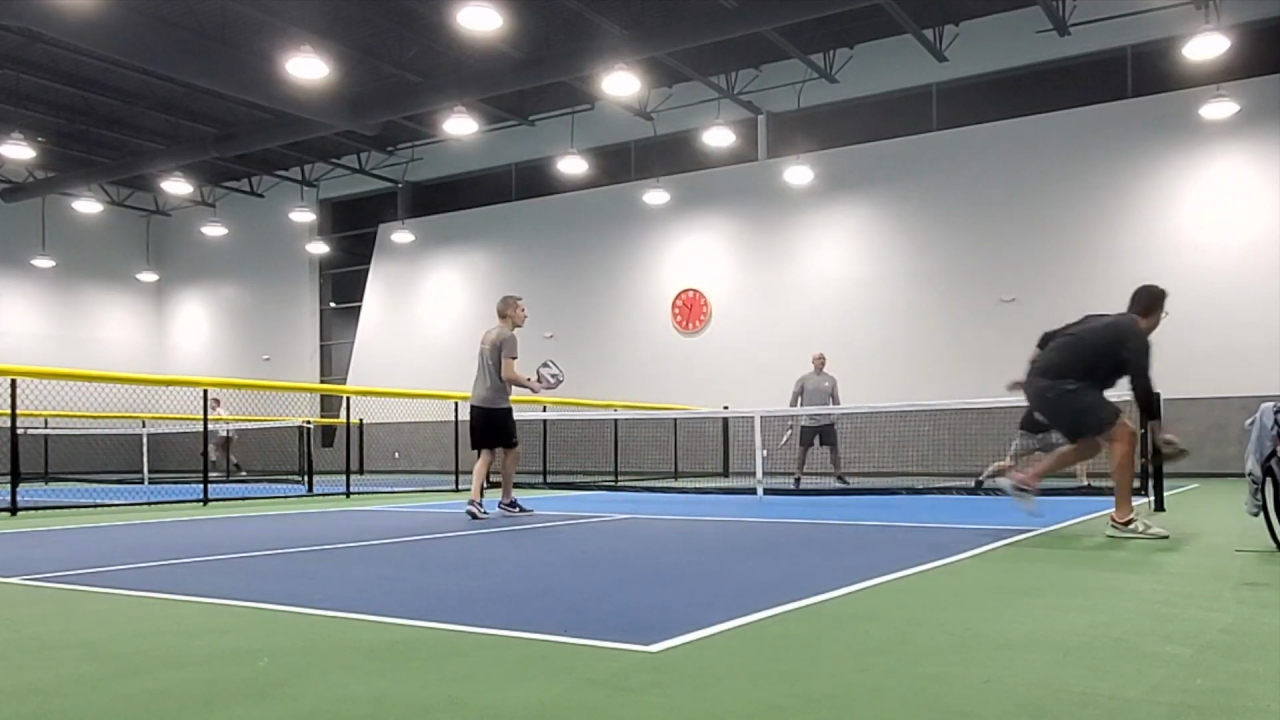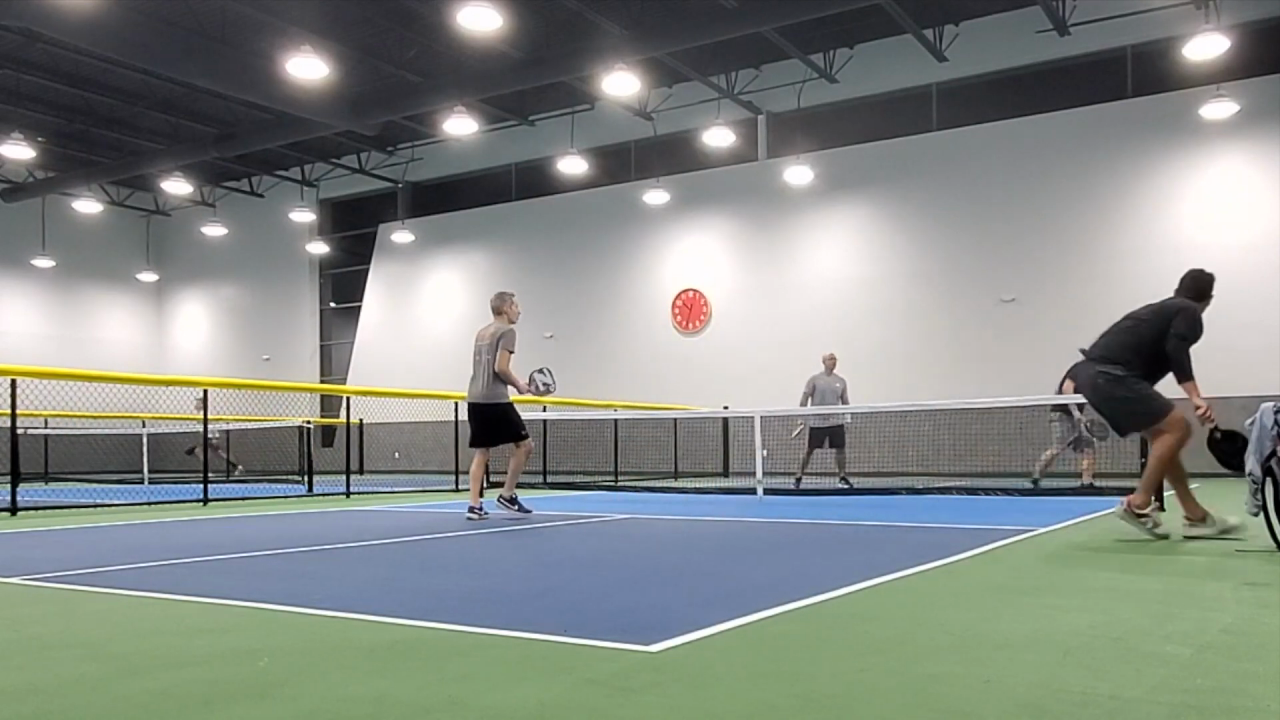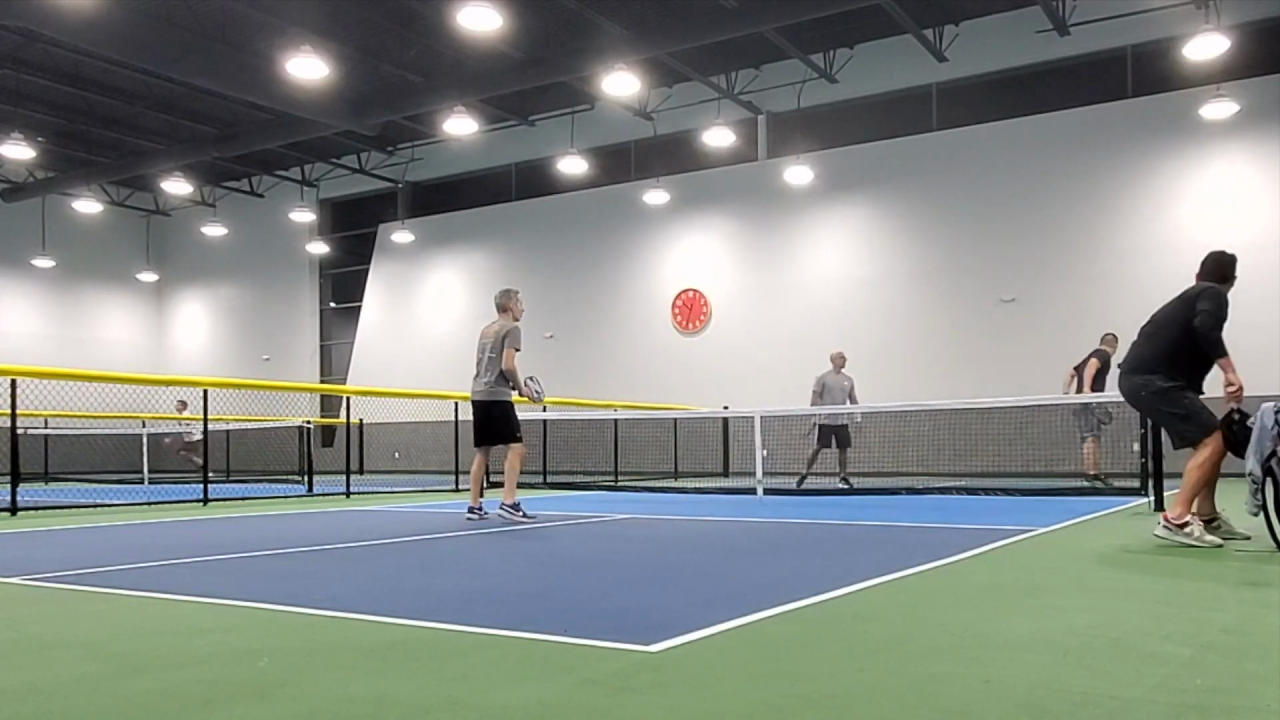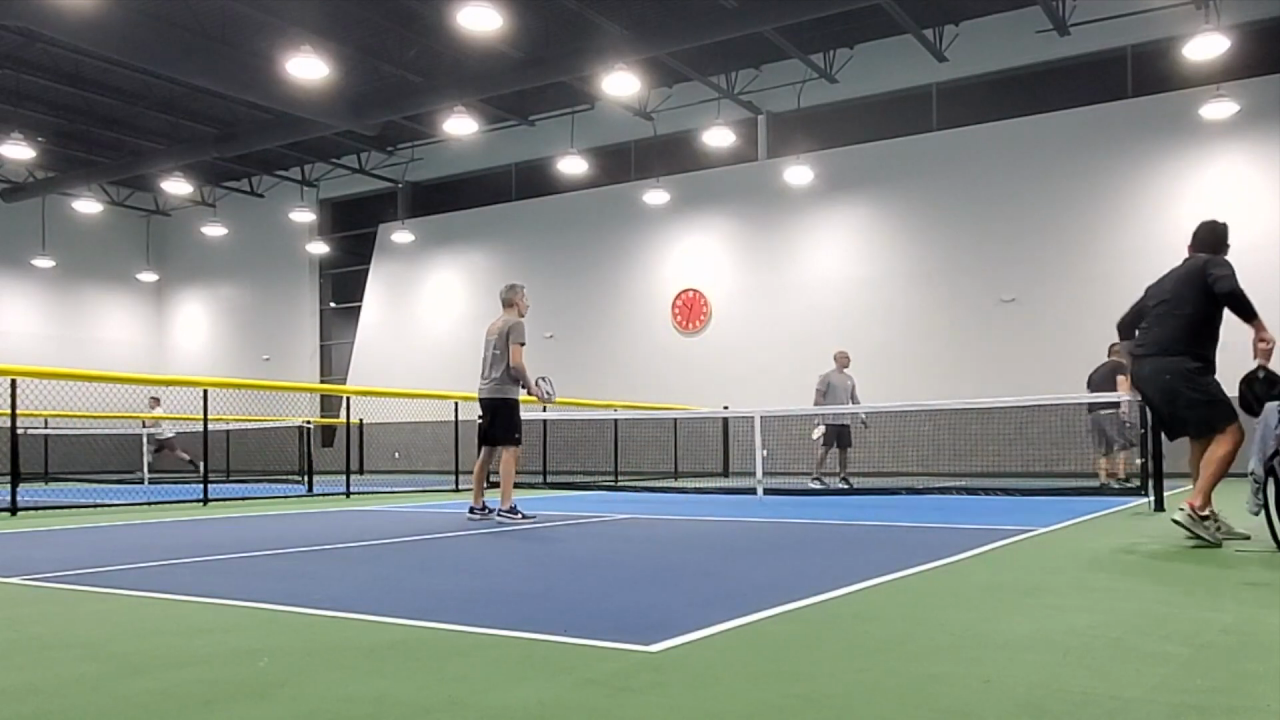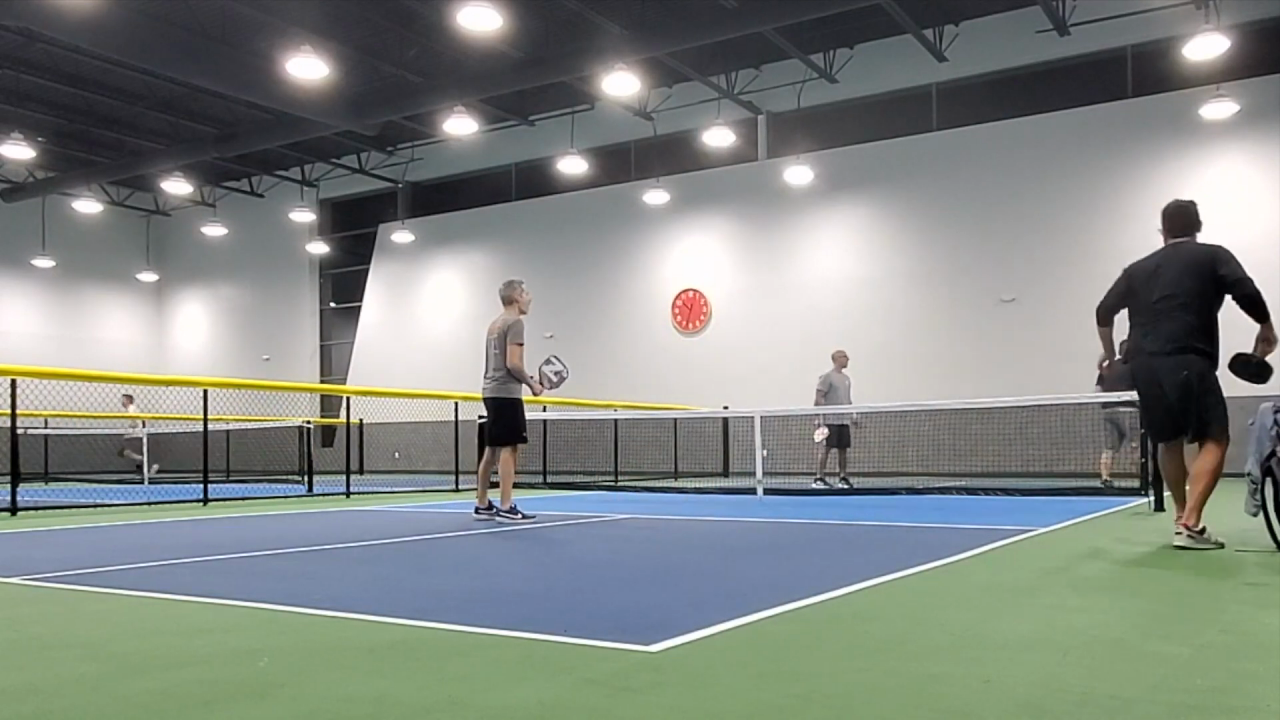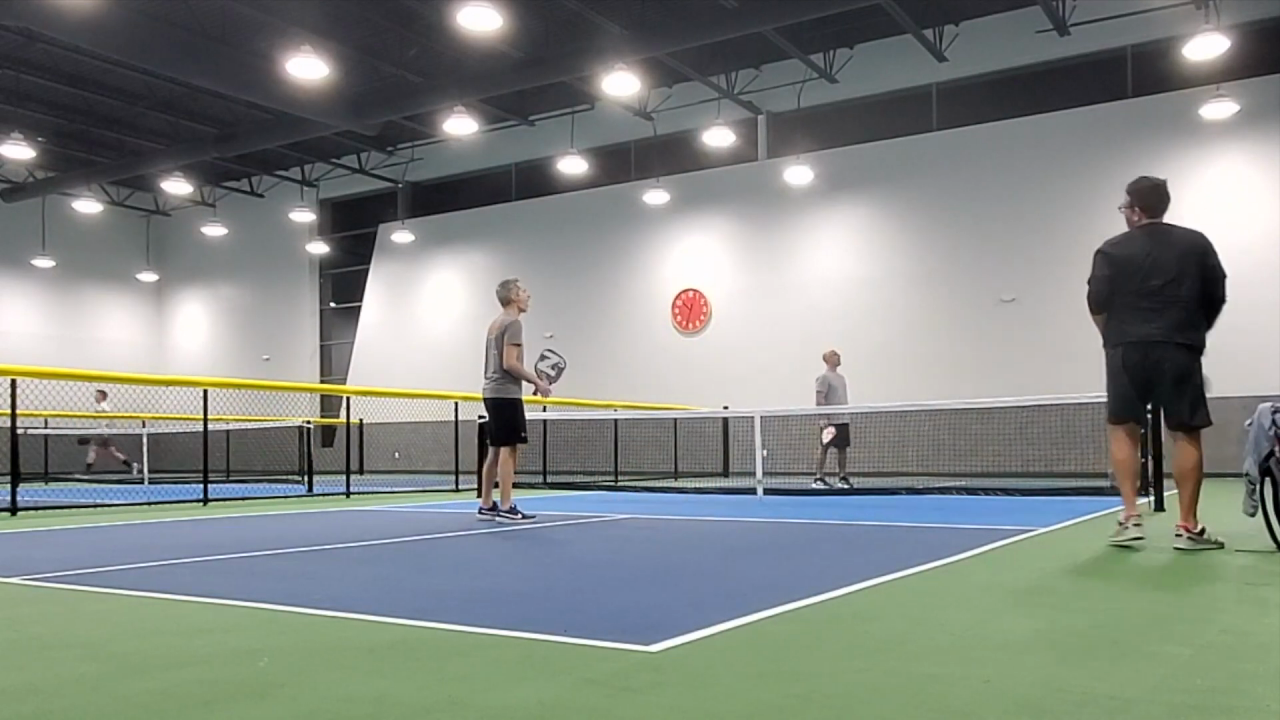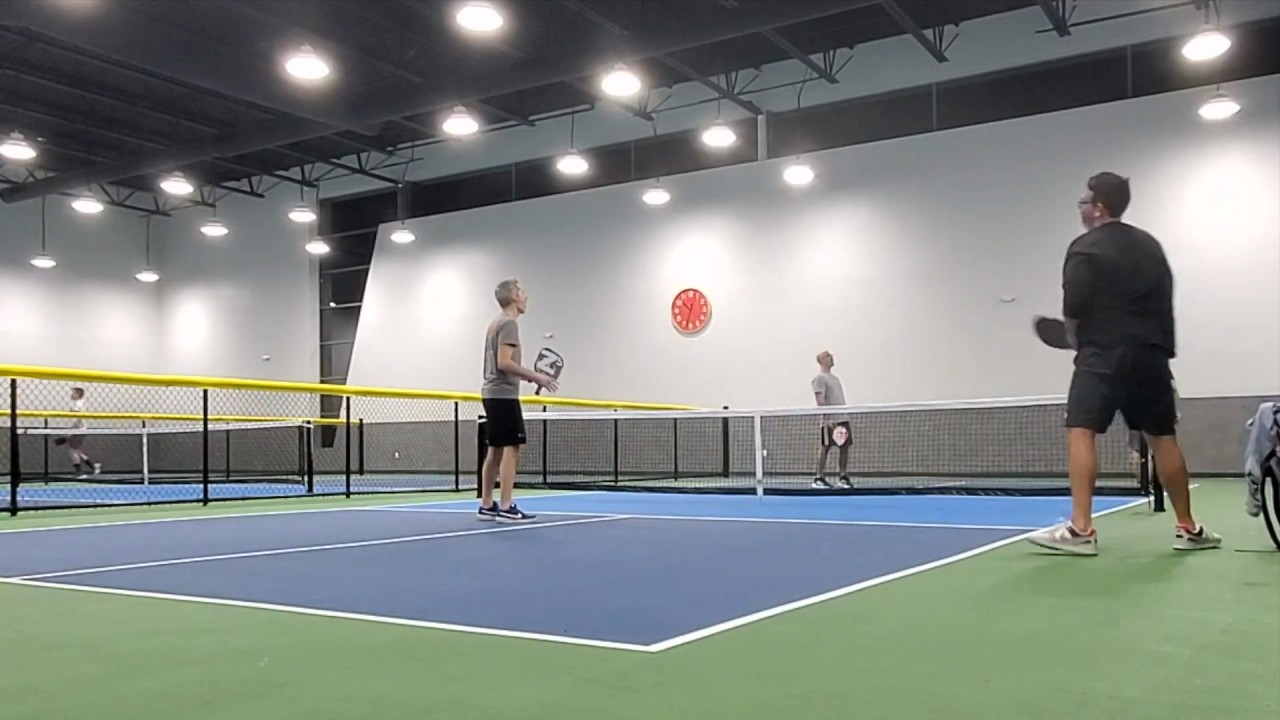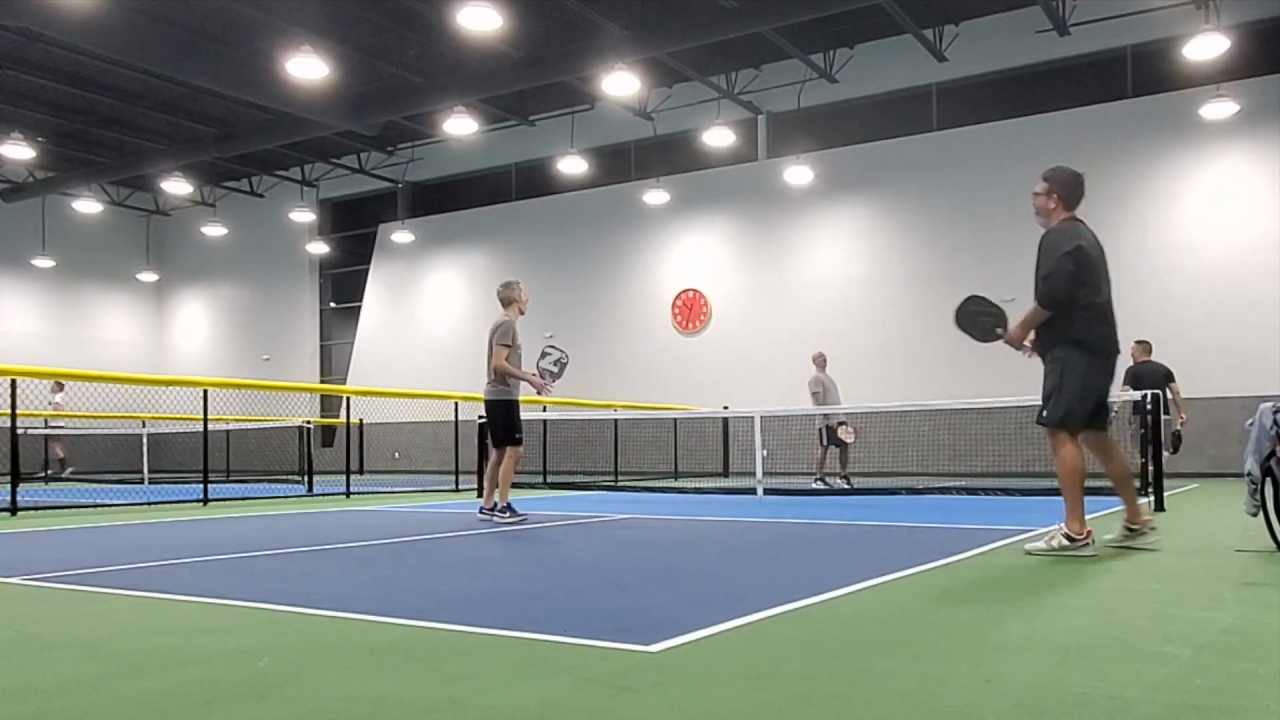
dt=0.2s
person 1, frame 1
left shoulder: (1099, 322)
right shoulder: (1136, 337)
left elbow: (1047, 340)
right elbow: (1141, 385)
left wrist: (1033, 373)
right wrist: (1156, 430)
left hip: (1042, 383)
right hip: (1057, 386)
left knee: (1091, 444)
right knee: (1123, 436)
left ankle: (1024, 481)
right ankle: (1123, 518)
person 1, frame 2
left shoulder: (1155, 310)
right shoulder: (1188, 314)
right elbow: (1175, 350)
right wrist: (1195, 397)
left hip: (1091, 372)
right hip: (1109, 374)
left knee: (1163, 432)
right knee: (1177, 427)
left ankle: (1196, 516)
right ankle: (1139, 505)
person 1, frame 3
left shoulder: (1184, 300)
right shoulder: (1213, 296)
right elbow: (1206, 328)
right wrist: (1230, 372)
left hip: (1138, 379)
right hip: (1153, 382)
left knee: (1209, 437)
right knee: (1215, 440)
left ankle: (1207, 518)
right ankle: (1176, 519)
person 1, frame 4
left shoulder: (1165, 279)
right shoulder: (1215, 265)
left elbow: (1125, 325)
right elbow: (1230, 291)
left wrist: (1136, 361)
right wrist: (1260, 330)
left hip: (1144, 367)
right hip: (1178, 366)
left knee: (1204, 435)
right knee: (1229, 431)
left ankle: (1203, 516)
right ankle: (1195, 508)
person 1, frame 5
left shoulder: (1138, 268)
right shoulder: (1213, 256)
left elbow: (1105, 312)
right elbow: (1245, 291)
left wrist: (1110, 354)
right wrist: (1266, 329)
left hip: (1143, 364)
right hip: (1188, 361)
left knee: (1169, 441)
right knee: (1213, 440)
left ankle: (1184, 518)
right ankle: (1189, 525)
person 1, frame 6
left shoulder: (1112, 249)
right shoulder: (1196, 243)
left elbow: (1096, 300)
right elbow: (1217, 294)
left wrist: (1112, 337)
right wrist: (1195, 332)
left hip: (1128, 350)
right hip: (1179, 350)
left knee: (1122, 430)
right knee: (1187, 435)
left ankle: (1130, 517)
right ankle: (1188, 527)
person 1, frame 7
left shoulder: (1086, 248)
right shoulder: (1150, 245)
left elbow: (1074, 304)
right elbow: (1163, 295)
left wrist: (1078, 337)
left hip: (1103, 353)
right hip: (1151, 351)
left knee: (1080, 433)
right knee: (1163, 438)
left ankle: (1080, 529)
right ankle: (1187, 528)
person 1, frame 8
left shoulder: (1057, 238)
right shoulder: (1085, 236)
left elbow: (1054, 294)
left wrist: (1021, 327)
right wrist: (1041, 332)
left hip: (1073, 349)
right hip: (1099, 347)
left knee: (1061, 433)
right knee: (1096, 435)
left ankle: (1075, 532)
right ankle: (1136, 520)
person 2, frame 1
left shoulder: (488, 334)
right shoulder: (507, 337)
right elbow: (508, 375)
left wrist: (526, 381)
right wrist: (531, 385)
left hip: (478, 402)
right hip: (496, 404)
left knee: (486, 454)
right knee: (511, 451)
left ankle: (475, 500)
right ankle: (507, 501)
person 2, frame 2
left shoulder: (482, 332)
right shoulder: (507, 331)
right elbow: (500, 368)
left wrist: (514, 382)
right wrist: (518, 384)
left hip: (475, 399)
right hip: (495, 400)
left knee: (481, 452)
right knee: (524, 445)
left ankle: (474, 505)
right ankle: (507, 495)
person 2, frame 3
left shoulder: (486, 330)
right shoulder: (511, 329)
right elbow: (507, 366)
left wrist: (513, 385)
right wrist: (519, 386)
left hip: (479, 397)
right hip: (497, 398)
left knee: (482, 452)
right knee: (516, 448)
left ankle: (474, 505)
right ankle: (508, 502)
person 2, frame 4
left shoulder: (493, 326)
right shoulder: (515, 324)
right elbow: (515, 362)
left wrist: (522, 383)
right wrist: (529, 384)
left hip: (487, 394)
right hip: (503, 395)
left knee: (486, 451)
right knee: (510, 450)
left ankle: (477, 506)
right ankle: (506, 508)
person 2, frame 5
left shoulder: (495, 325)
right shoulder: (515, 322)
right elbow: (513, 363)
left wrist: (527, 379)
right wrist: (532, 384)
left hip: (492, 392)
right hip: (506, 394)
left knee: (491, 451)
right knee: (509, 450)
left ankle: (482, 505)
right ankle: (506, 508)
person 2, frame 6
left shoulder: (495, 324)
right shoulder: (513, 323)
right elbow: (510, 363)
left wrist: (531, 378)
right wrist: (536, 382)
left hip: (493, 393)
right hip: (506, 395)
left knee: (495, 451)
right knee: (508, 450)
left ankle: (487, 506)
right ankle: (506, 508)
person 2, frame 7
left shoulder: (496, 324)
right shoulder: (509, 323)
right elbow: (504, 363)
left wrist: (531, 377)
right wrist: (536, 376)
left hip: (493, 394)
right hip: (503, 395)
left knee: (496, 451)
right knee: (511, 450)
left ankle: (487, 505)
right ankle: (506, 508)
person 2, frame 8
left shoulder: (505, 324)
right shoulder: (506, 324)
right elbow: (498, 364)
left wrist: (531, 376)
right wrist: (529, 378)
left hip: (499, 396)
right hip: (503, 397)
left knee: (499, 452)
right knee: (514, 450)
left ankle: (488, 505)
right ankle: (502, 506)
